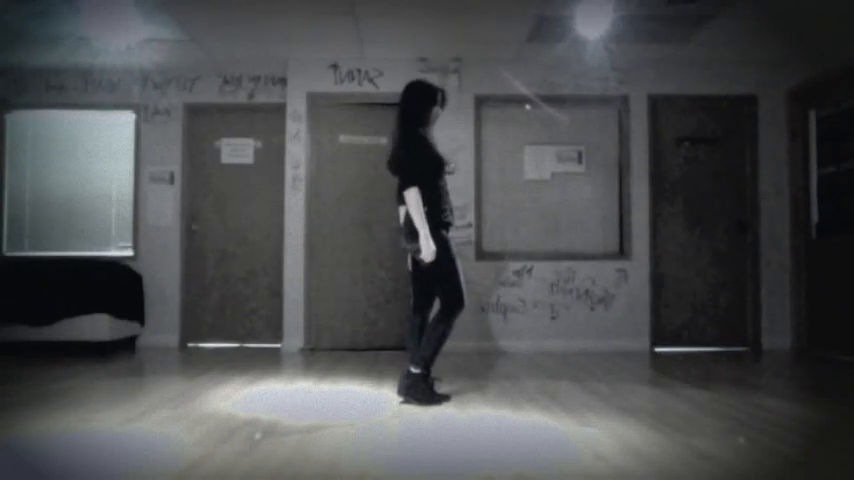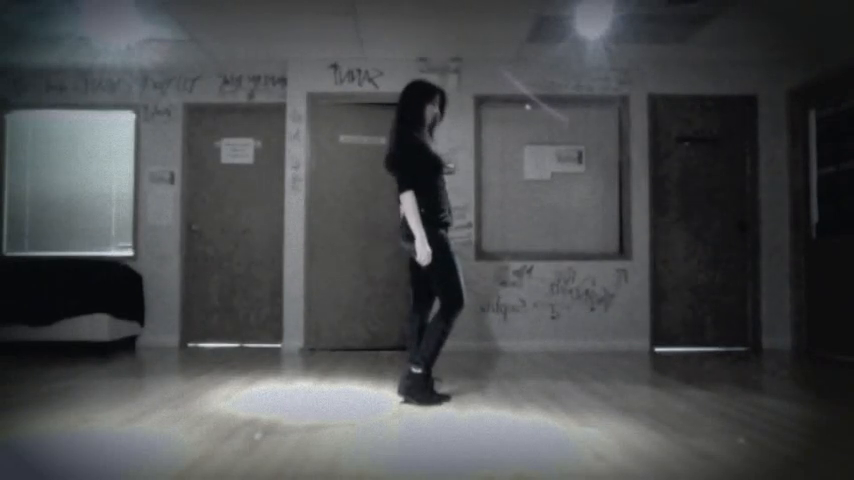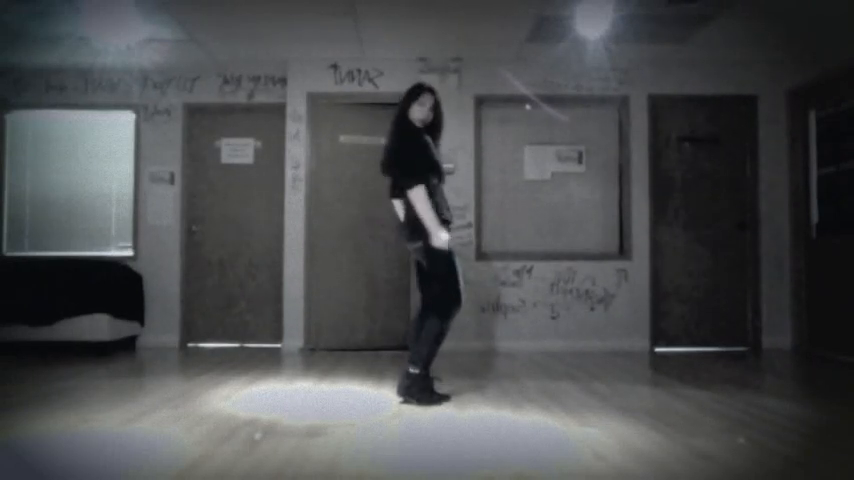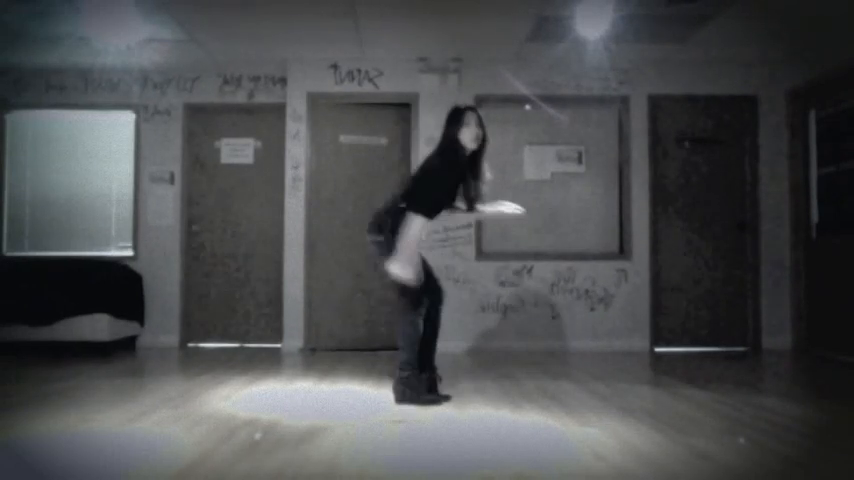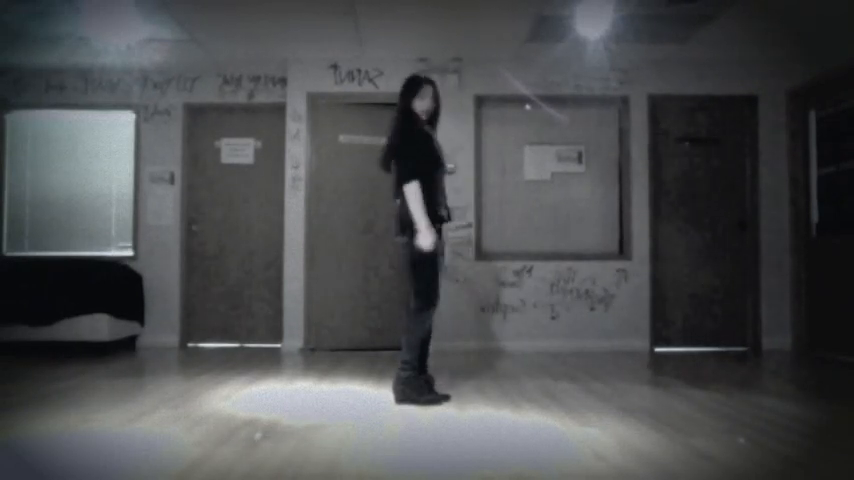
dt=1s
person 1, frame 1
left shoulder: (411, 142)
right shoulder: (416, 139)
left elbow: (404, 195)
right elbow: (411, 188)
left wrist: (412, 240)
right wrist: (425, 235)
left hip: (424, 231)
right hip: (429, 231)
left knee: (422, 305)
right knee: (452, 303)
left ankle: (416, 379)
right ankle: (415, 376)
person 1, frame 2
left shoulder: (416, 141)
right shoulder: (409, 140)
right elbow: (406, 191)
right wrist: (421, 237)
left hip: (427, 230)
right hip: (426, 230)
left knee: (422, 305)
right knee: (452, 301)
left ankle: (416, 379)
right ankle: (416, 376)
person 1, frame 3
left shoulder: (410, 141)
right shoulder: (410, 138)
left elbow: (397, 195)
right elbow: (415, 185)
right wrist: (435, 228)
left hip: (420, 233)
right hip: (427, 232)
left knee: (431, 304)
right knee: (448, 302)
left ankle: (417, 379)
right ankle: (414, 378)
person 1, frame 4
left shoulder: (458, 163)
right shoulder: (447, 161)
left elbow: (450, 205)
right elbow: (418, 209)
left hip: (394, 232)
right hip: (390, 231)
left knee: (433, 296)
right knee: (417, 301)
left ankle: (425, 377)
right ankle: (407, 383)
person 1, frame 5
left shoulder: (418, 133)
right shoulder: (409, 131)
right elbow: (410, 180)
right wrist: (423, 228)
left hip: (428, 226)
right hip: (421, 226)
left knee: (426, 302)
right knee: (424, 302)
left ankle: (418, 377)
right ankle: (407, 381)
